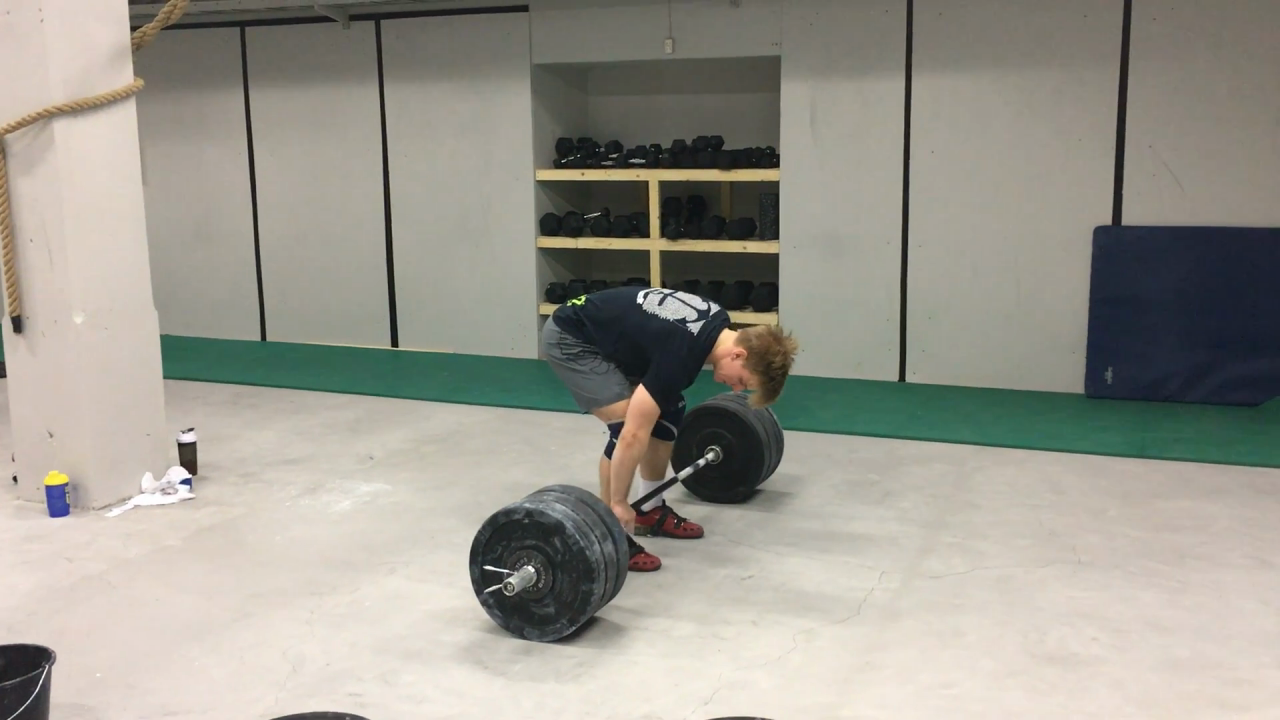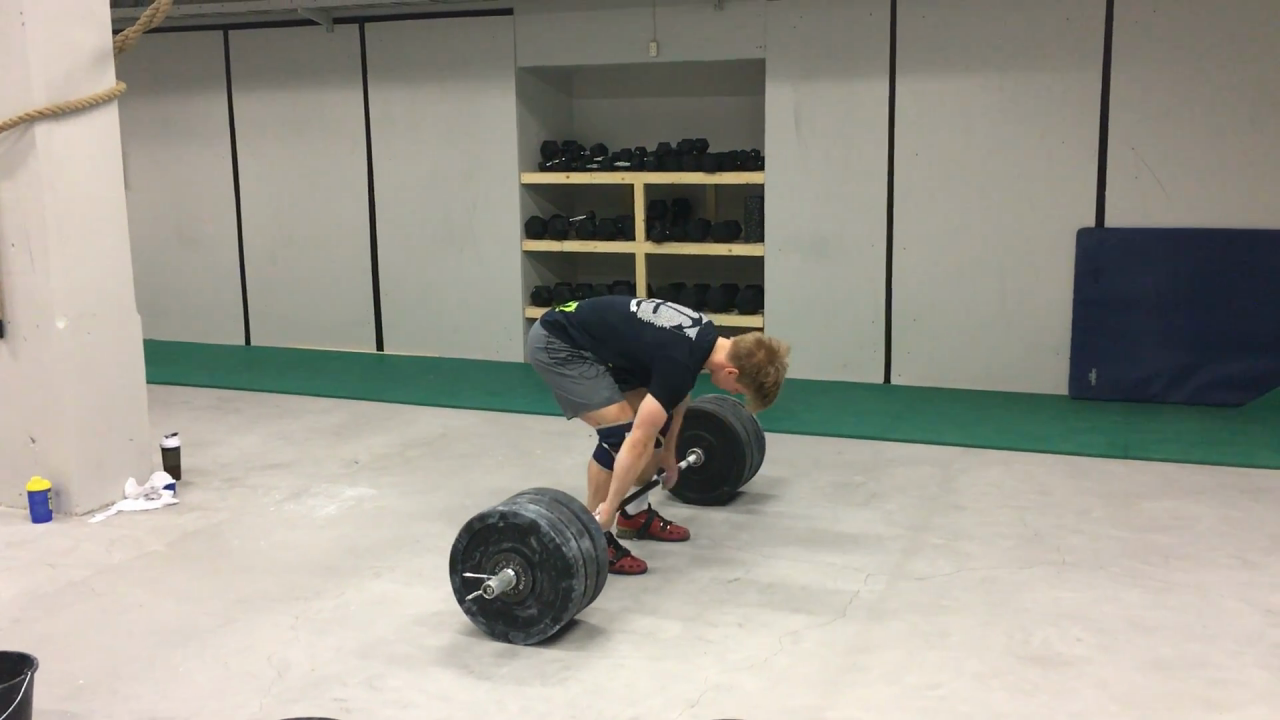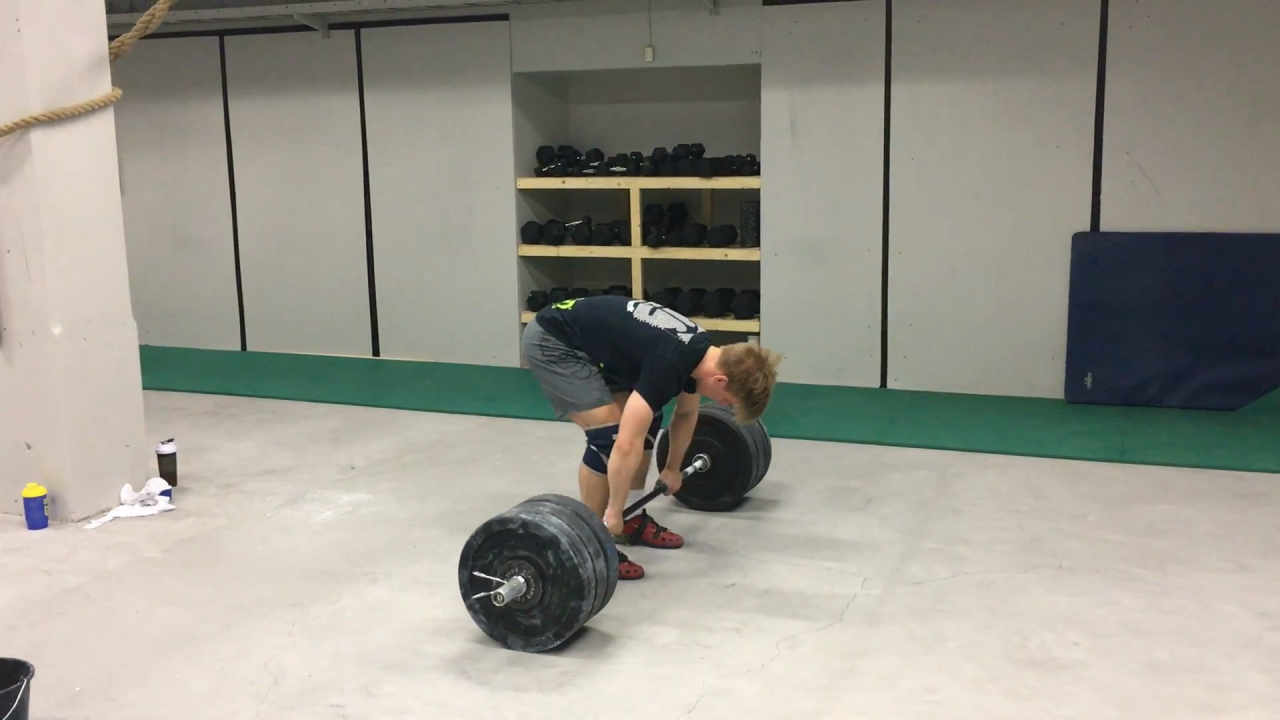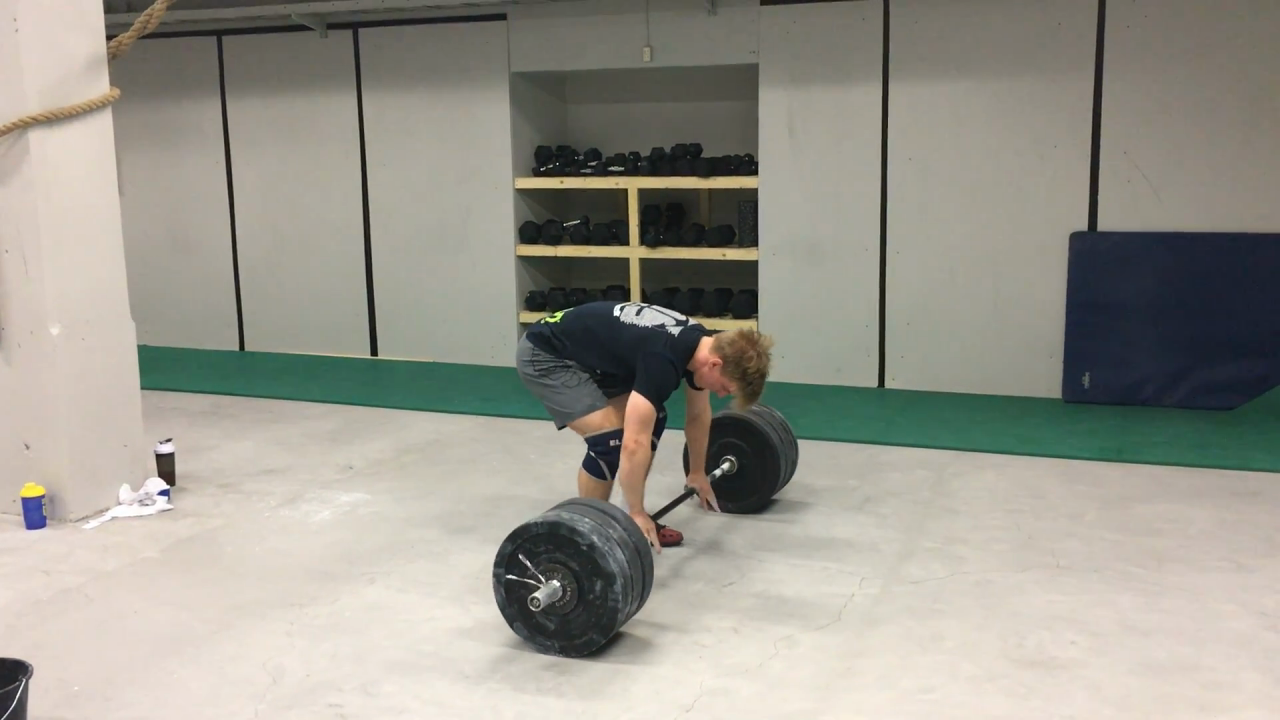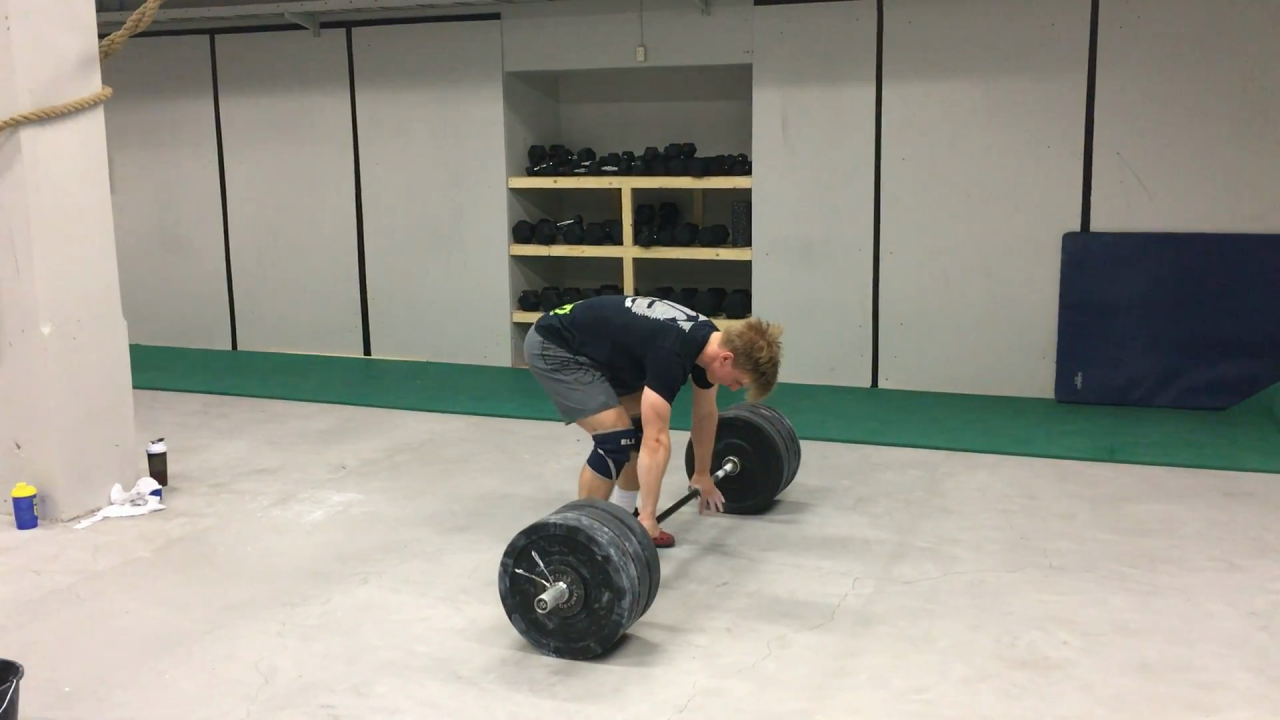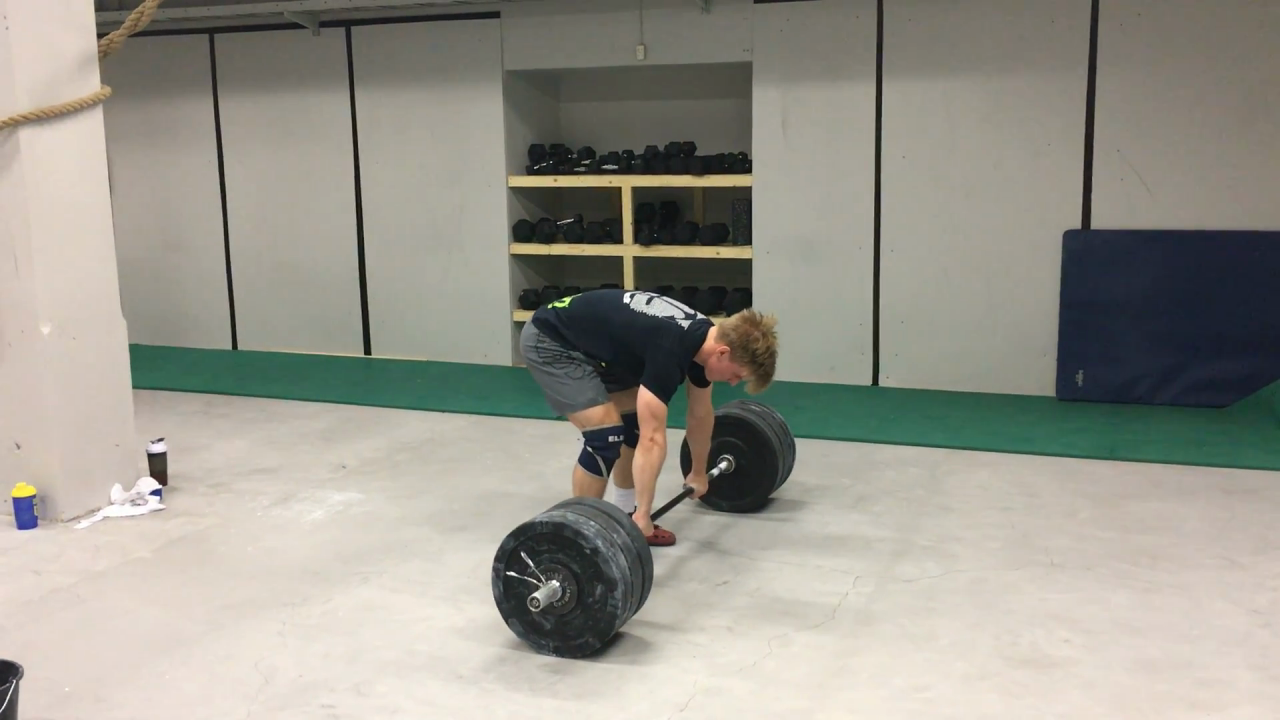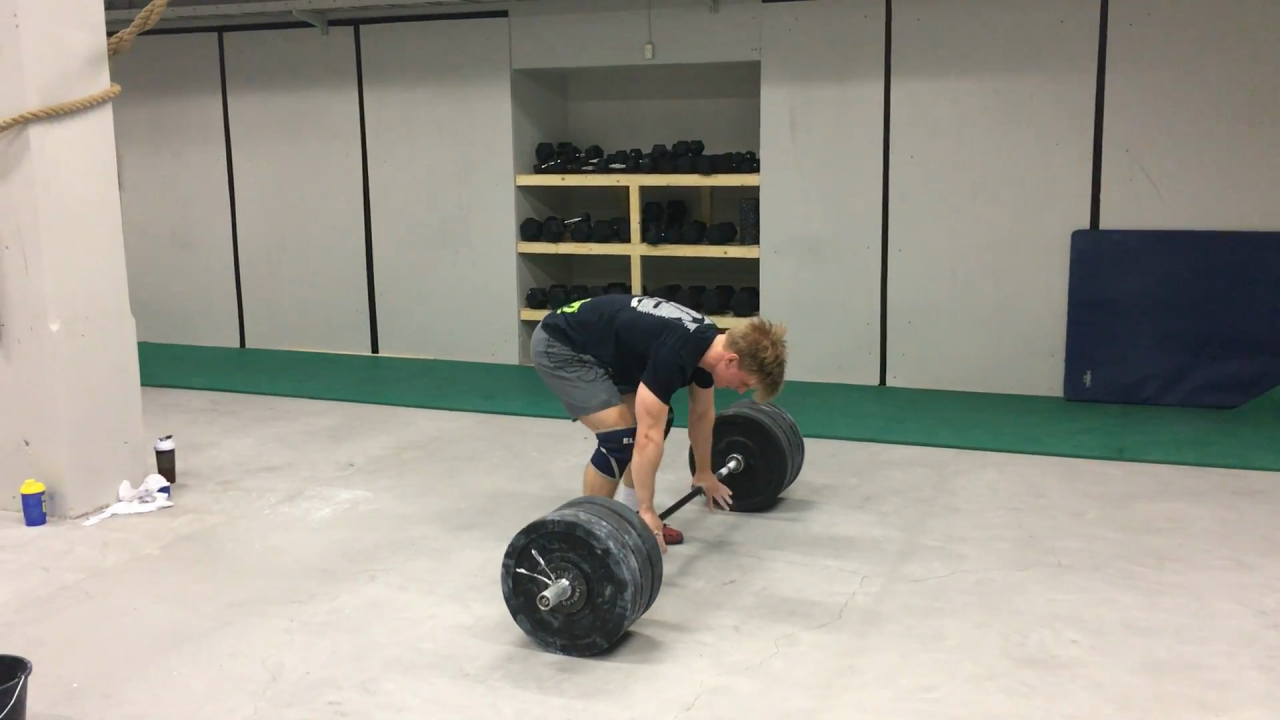
dt=0.7s
person 1, frame 1
left shoulder: (718, 323)
right shoulder: (680, 355)
right elbow: (634, 435)
right wrist: (618, 503)
left hip: (606, 333)
right hip: (568, 338)
left knee: (668, 409)
right knee: (630, 425)
left ankle: (650, 510)
person 1, frame 2
left shoulder: (707, 335)
right shoulder: (681, 360)
left elbow: (674, 399)
right elbow: (639, 440)
left wrist: (670, 454)
right wrist: (609, 509)
left hip: (589, 338)
right hip: (556, 344)
left knee: (655, 418)
right knee: (620, 430)
left ankle: (635, 514)
person 1, frame 3
left shoulder: (700, 350)
right shoulder: (669, 363)
left elbow: (685, 413)
right elbow: (627, 443)
left wrist: (672, 469)
right wrist: (613, 513)
left hip: (587, 341)
right hip: (551, 343)
left knee: (646, 419)
right knee: (609, 433)
left ankle: (633, 521)
person 1, frame 4
left shoulder: (700, 345)
right shoulder: (663, 359)
left elbow: (698, 415)
right elbow: (634, 442)
left wrist: (698, 473)
right wrist: (637, 515)
left hip: (584, 351)
right hip: (543, 355)
left knee: (651, 420)
right knee: (610, 437)
person 1, frame 5
left shoulder: (708, 341)
right shoulder: (672, 354)
left elbow: (705, 414)
right elbow: (656, 440)
left wrist: (703, 474)
right wrist: (647, 517)
left hip: (592, 344)
right hip: (554, 347)
left knee: (644, 423)
right knee: (615, 437)
person 1, frame 6
left shoulder: (704, 337)
right shoulder: (669, 351)
left elbow: (700, 415)
right elbow: (652, 439)
left wrist: (699, 473)
right wrist: (642, 515)
left hip: (589, 338)
right hip: (550, 341)
left knee: (637, 423)
right knee: (605, 436)
person 1, frame 7
left shoulder: (709, 343)
right shoulder: (675, 355)
left elbow: (701, 414)
right elbow: (648, 436)
left wrist: (704, 472)
right wrist: (647, 511)
left hip: (597, 343)
right hip: (559, 346)
left knee: (656, 422)
right knee: (620, 435)
